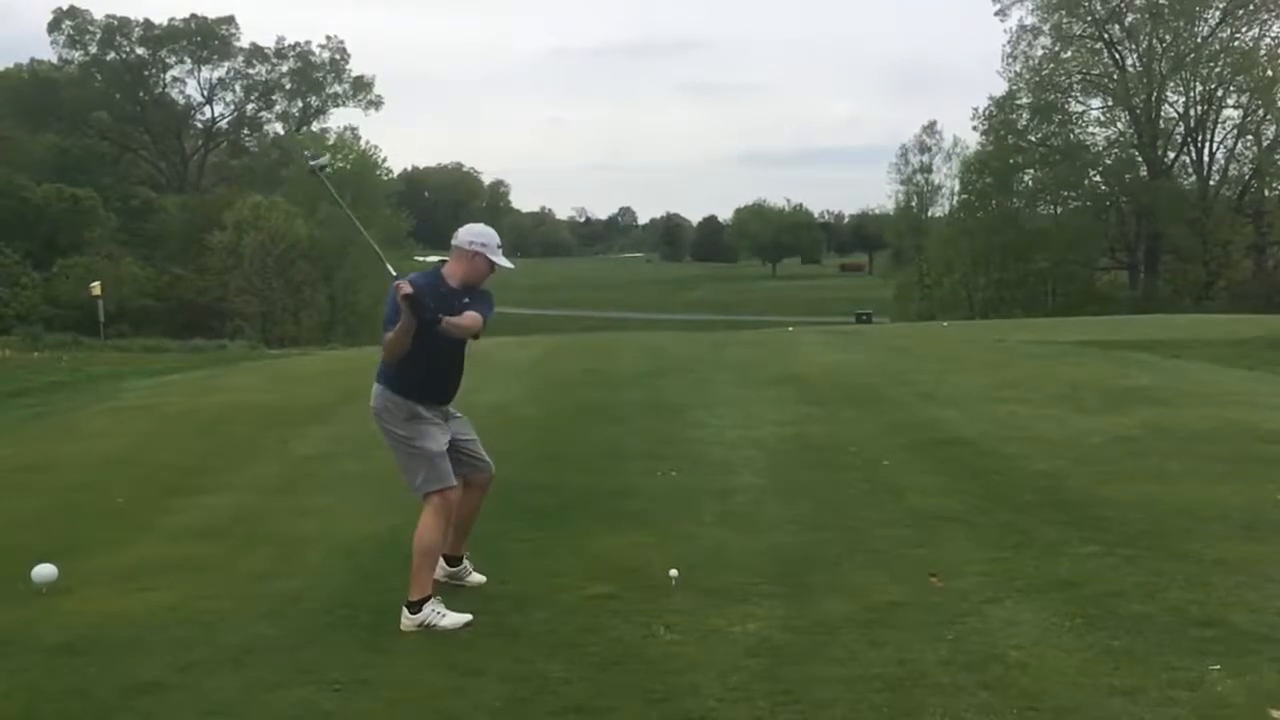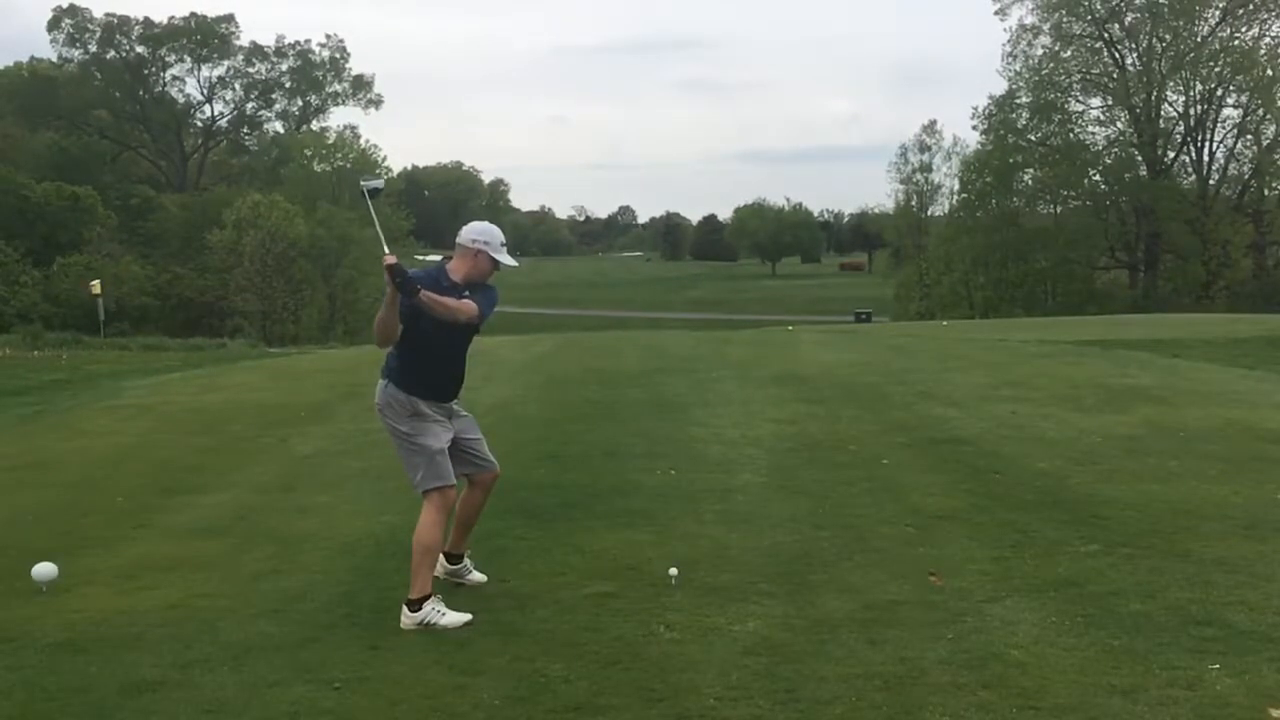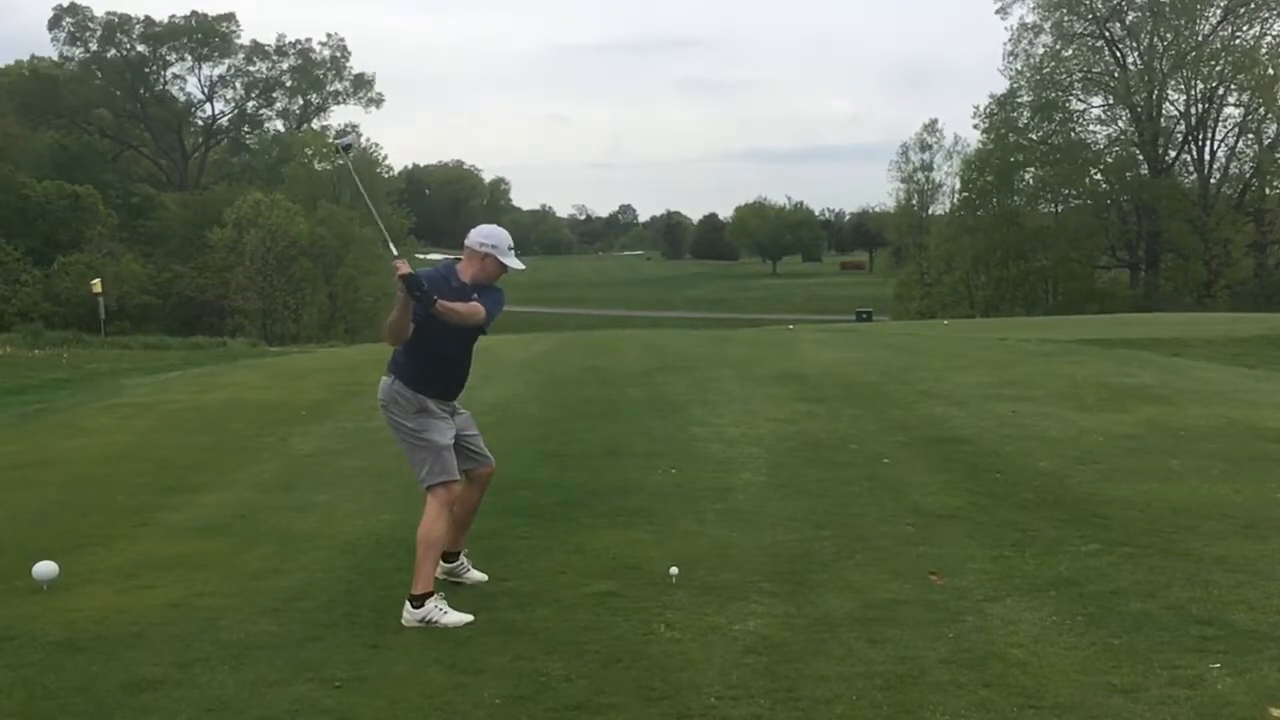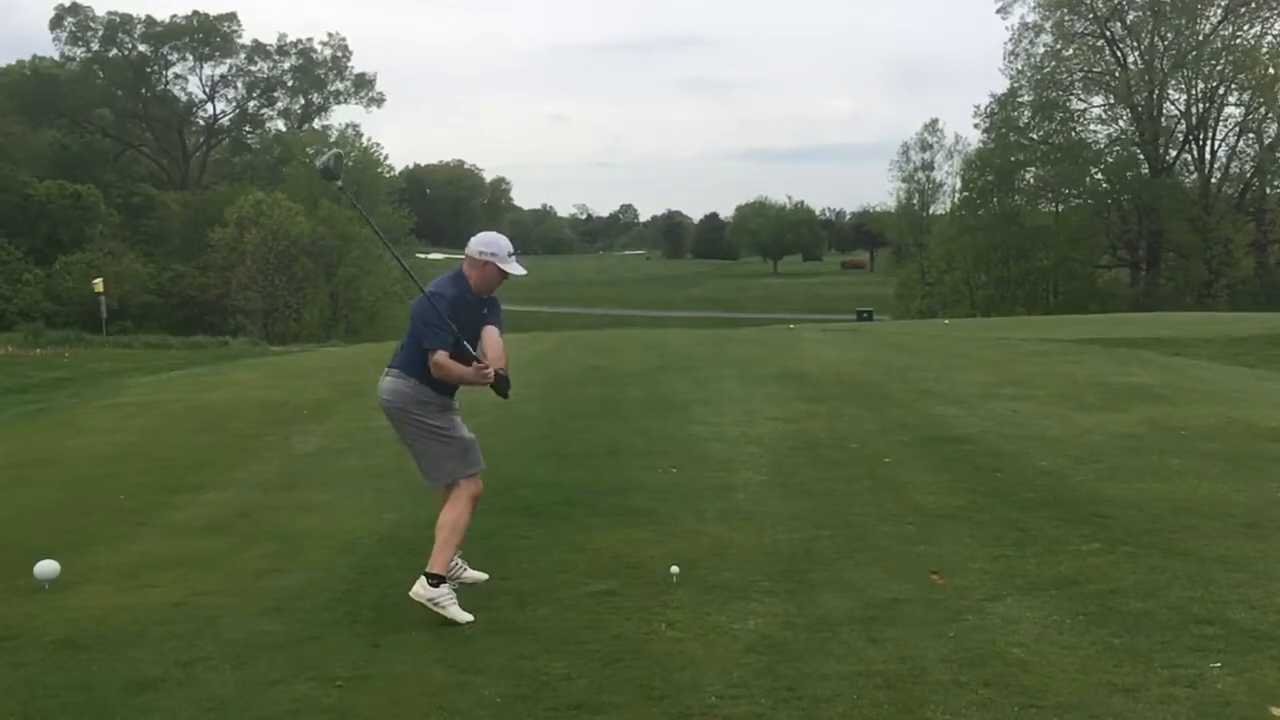
dt=1s
person 1, frame 1
left shoulder: (479, 297)
right shoulder: (413, 288)
left elbow: (468, 326)
right elbow: (390, 354)
left wrist: (433, 319)
right wrist: (408, 318)
left hip: (439, 405)
right hip: (402, 405)
left knee: (480, 475)
right knee: (441, 496)
left ankle: (452, 561)
right ankle: (418, 607)
person 1, frame 2
left shoulder: (484, 293)
right shoulder: (416, 281)
left elbow: (461, 313)
right elbow: (383, 340)
left wrist: (416, 293)
right wrist: (394, 292)
left hip: (445, 402)
right hip: (406, 402)
left knee: (486, 474)
right knee: (441, 495)
left ankle: (453, 559)
right ankle: (418, 605)
person 1, frame 3
left shoulder: (490, 294)
right shoulder: (427, 280)
left elbow: (470, 315)
right elbow: (395, 337)
left wrist: (433, 303)
right wrist: (407, 297)
left hip: (444, 399)
right hip: (409, 397)
left knee: (481, 471)
right knee: (445, 490)
left ankle: (451, 559)
right ankle: (421, 602)
person 1, frame 4
left shoulder: (487, 302)
right shoulder: (441, 297)
left elbow: (492, 339)
right elbow: (439, 365)
left wrist: (495, 371)
right wrist: (477, 378)
left hip: (410, 392)
right hip: (416, 394)
left knee: (452, 475)
right knee: (468, 484)
left ankle: (447, 560)
right ankle: (433, 582)
